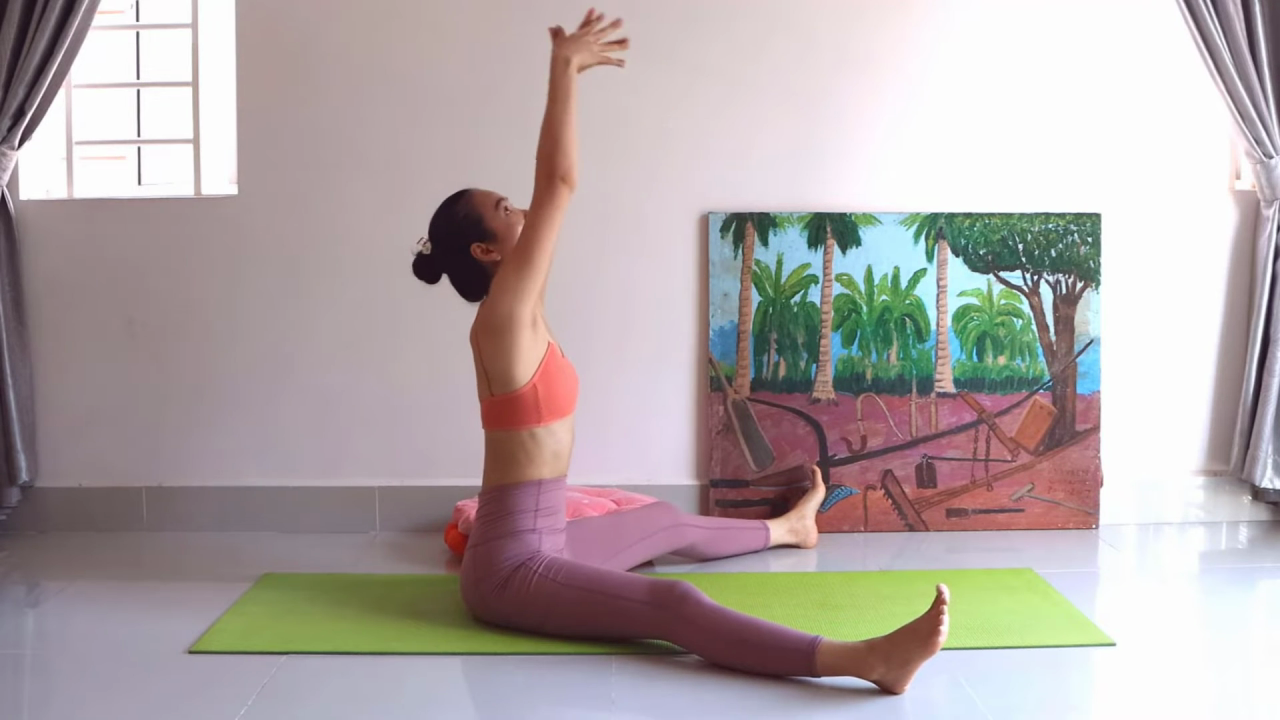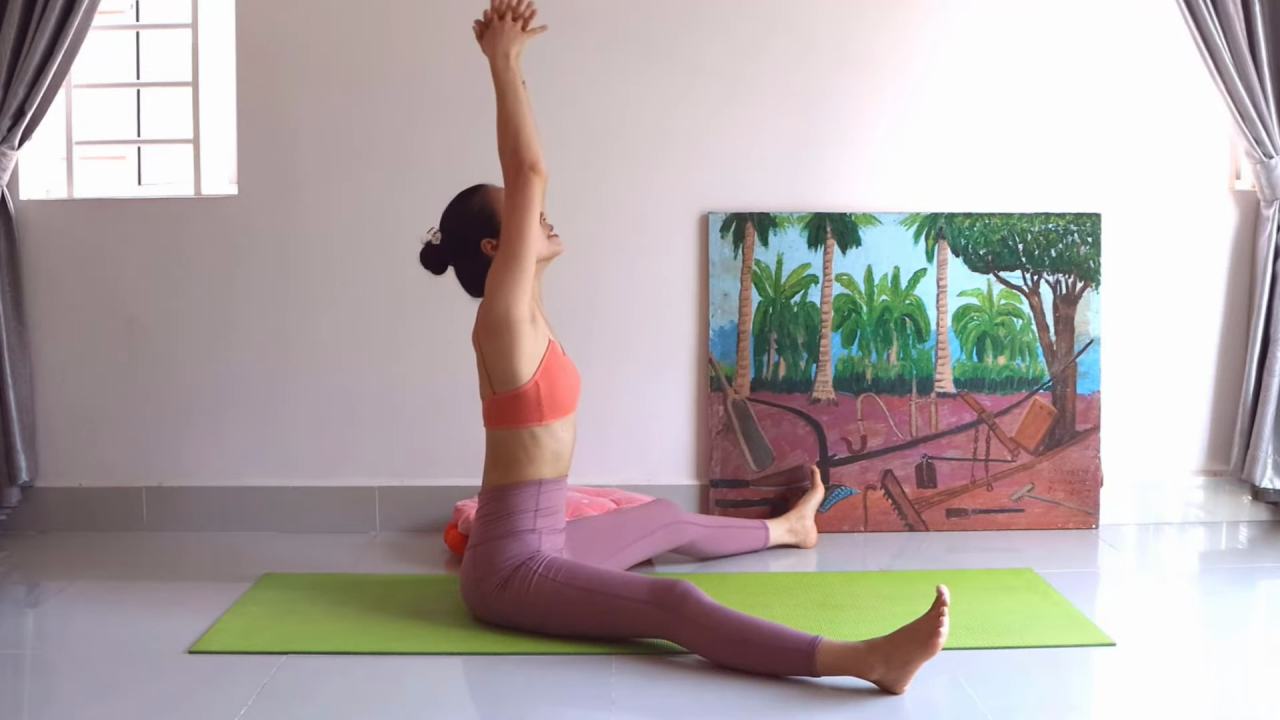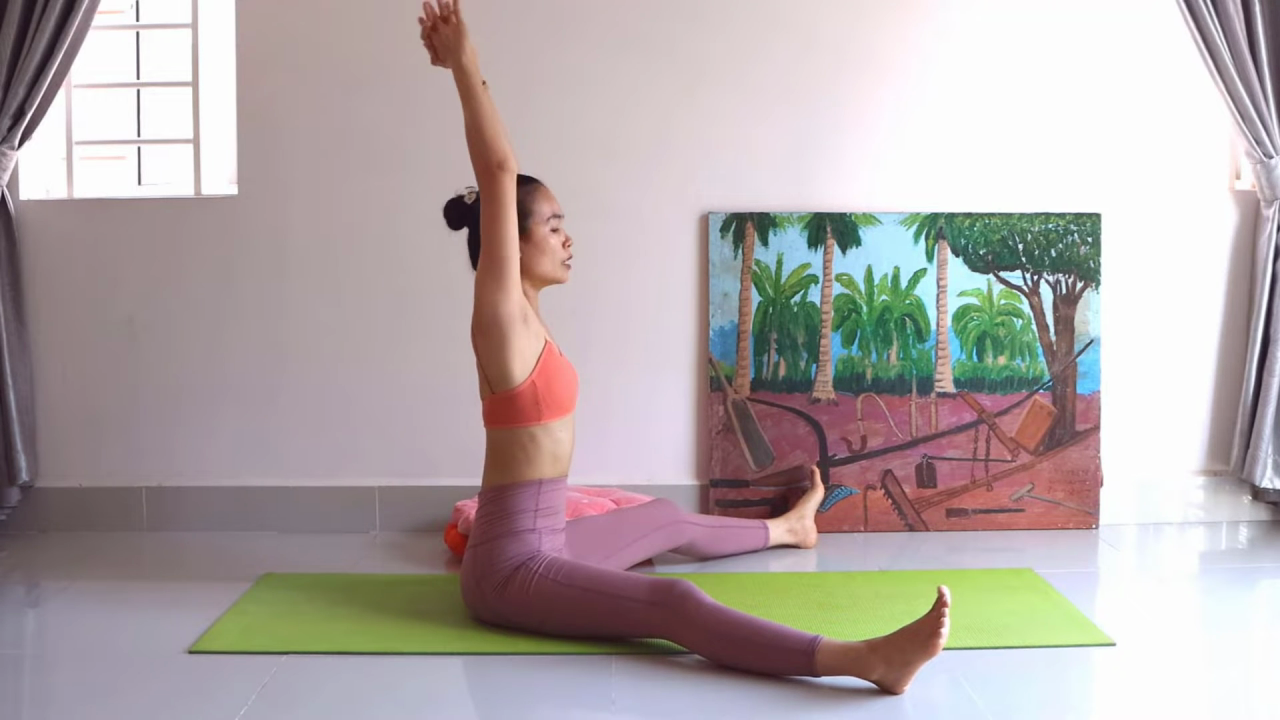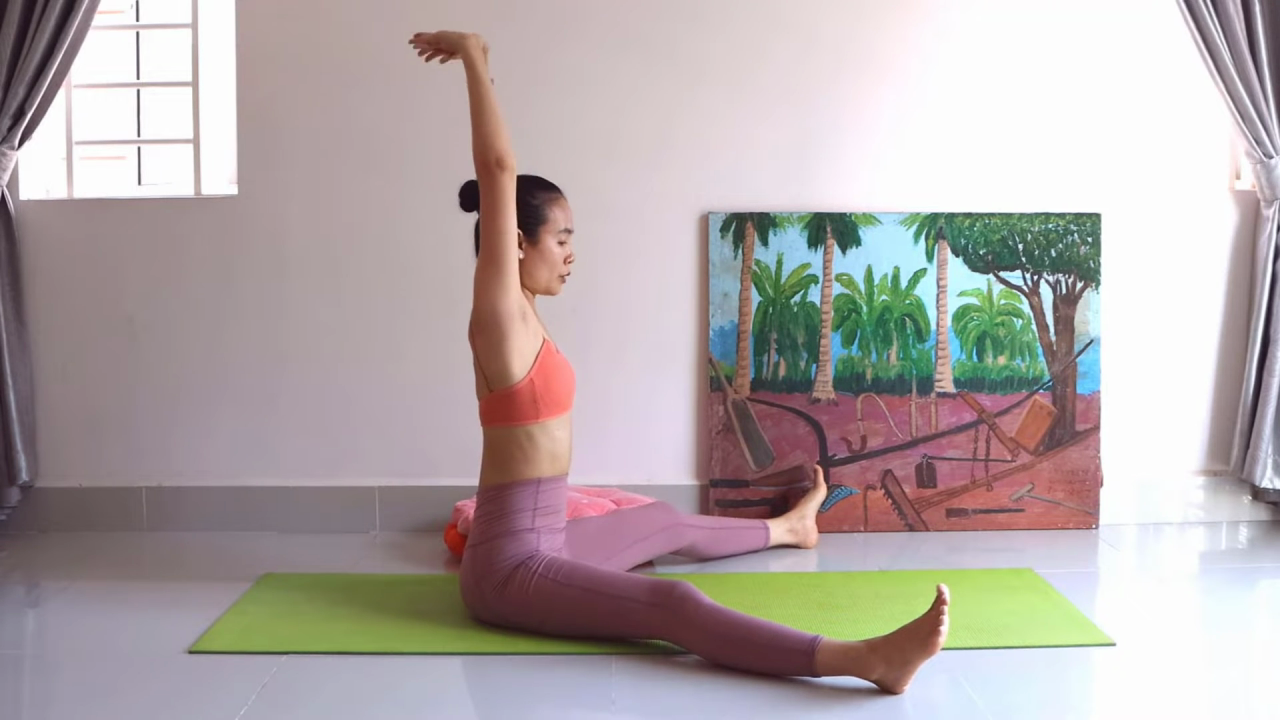
dt=0.5s
person 1, frame 1
left shoulder: (515, 316)
right shoulder: (504, 316)
left elbow: (554, 187)
right elbow: (560, 183)
left wrist: (568, 69)
right wrist: (563, 70)
left hip: (539, 540)
right hip: (512, 568)
left knee: (666, 522)
right knee: (676, 606)
left ankle: (784, 528)
right ankle: (866, 660)
person 1, frame 2
left shoulder: (520, 313)
right shoulder: (504, 313)
left elbow: (522, 176)
right elbow: (529, 172)
left wrist: (510, 65)
right wrist: (505, 64)
left hip: (538, 539)
right hip: (510, 565)
left knee: (665, 520)
right knee: (674, 604)
left ankle: (786, 528)
right ankle: (869, 659)
person 1, frame 3
left shoulder: (518, 311)
right shoulder: (500, 313)
left elbow: (498, 168)
right elbow: (497, 171)
left wrist: (467, 68)
right wrist: (463, 66)
left hip: (539, 541)
right hip: (511, 566)
left knee: (664, 519)
right knee: (674, 603)
left ankle: (783, 528)
right ankle: (869, 660)
person 1, frame 4
left shoulder: (517, 314)
right shoulder: (498, 313)
left elbow: (500, 173)
right elbow: (498, 171)
right wrist: (473, 59)
left hip: (540, 538)
right hip: (509, 565)
left knee: (667, 522)
right knee: (674, 606)
left ankle: (784, 528)
right ankle: (866, 660)
